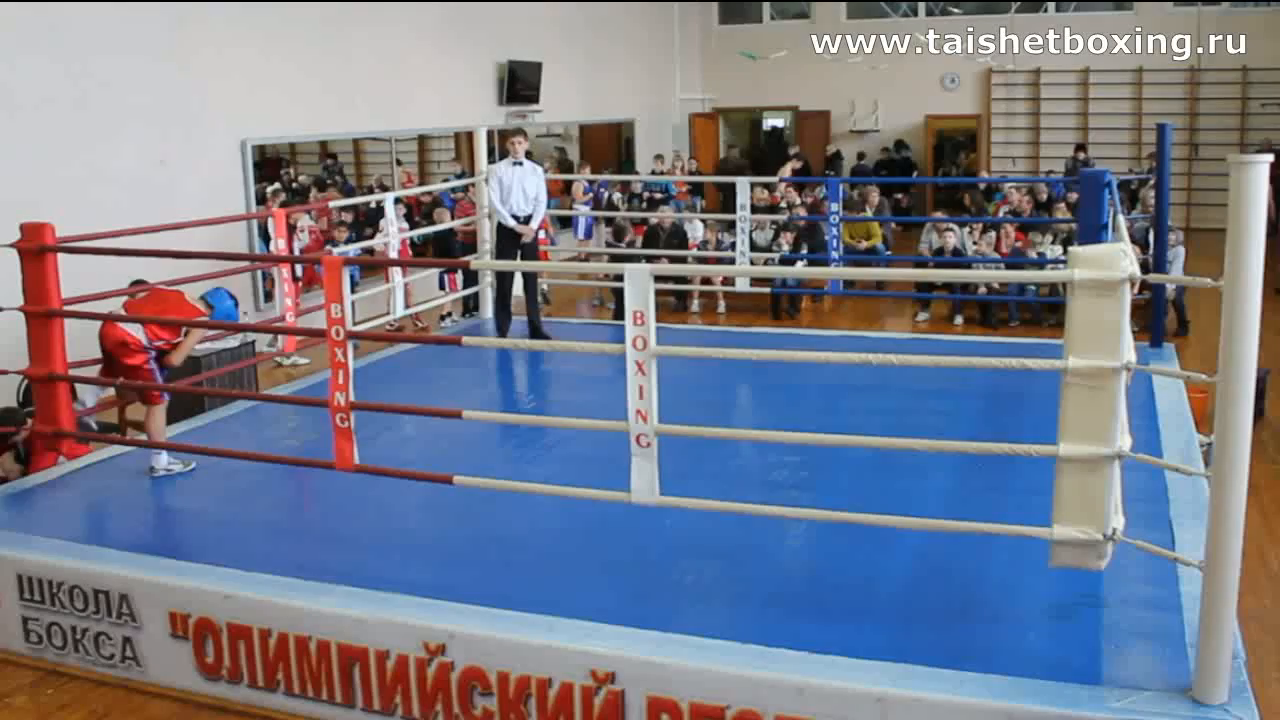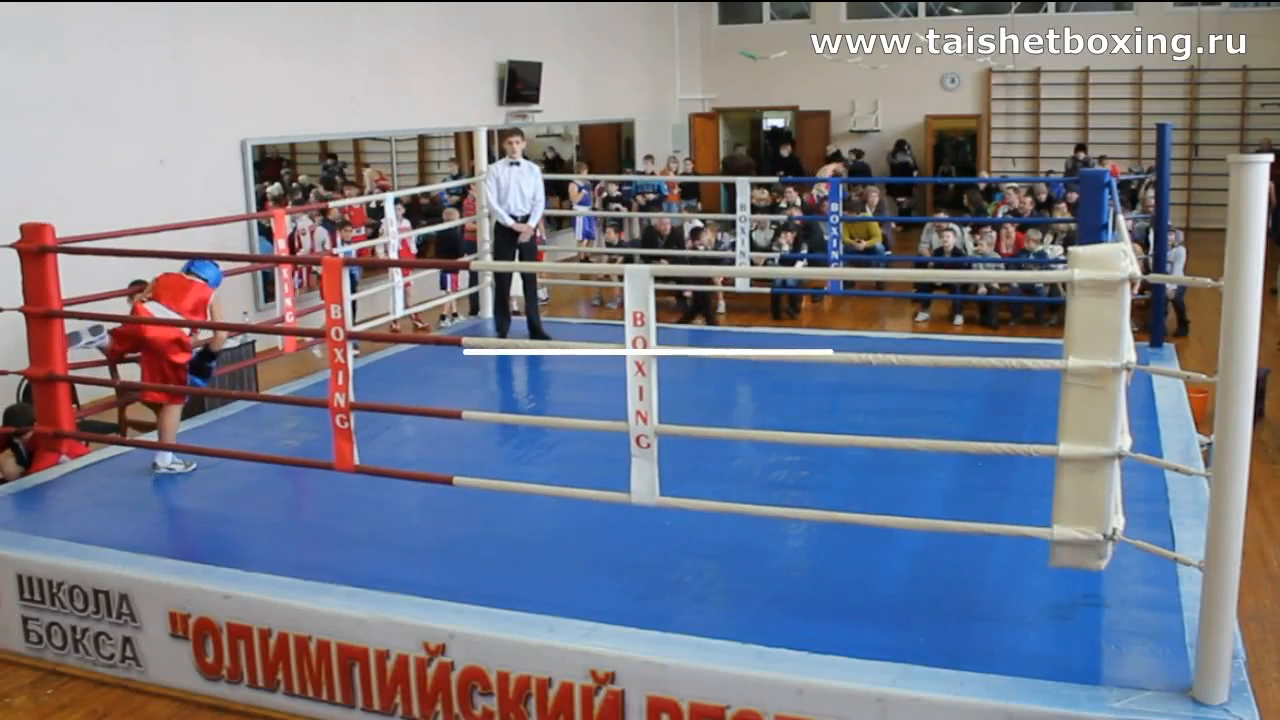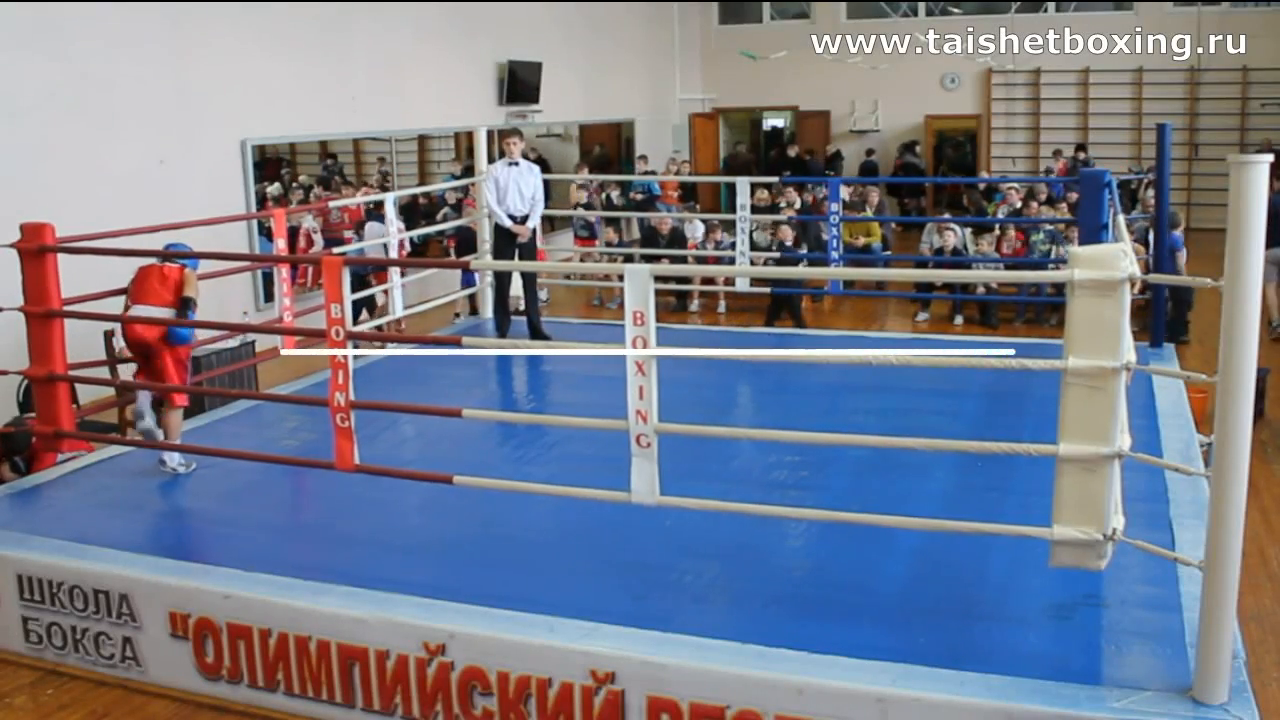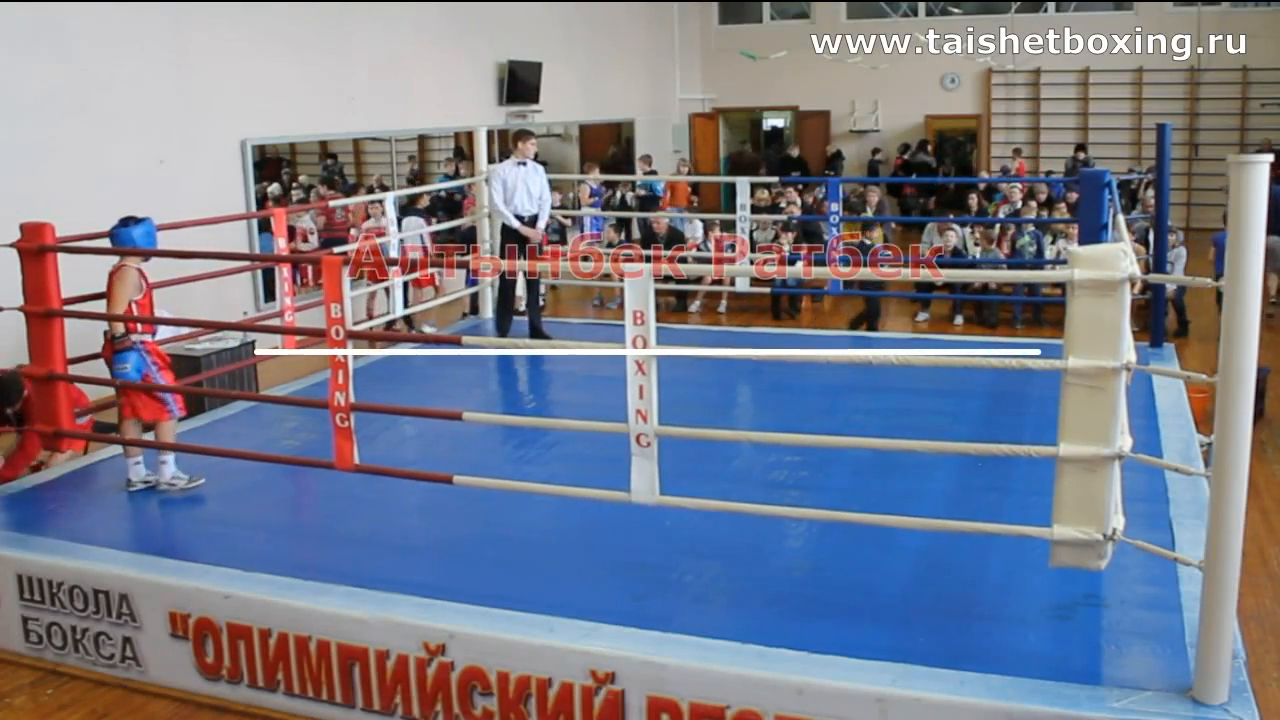
dt=0.7s
person 1, frame 1
left shoulder: (173, 293)
right shoulder: (201, 324)
left elbow: (137, 297)
right elbow: (174, 361)
right wrist: (157, 361)
left hip: (109, 325)
right hip: (129, 341)
left knee: (113, 369)
right knee: (156, 400)
right ankle: (160, 462)
person 1, frame 2
left shoulder: (164, 277)
right shoulder: (209, 293)
left elbow: (138, 300)
right elbow: (220, 336)
right wrist: (206, 360)
left hip: (144, 318)
right hip: (171, 336)
left knee: (115, 348)
right knee: (173, 399)
left ankle: (101, 339)
right ankle: (164, 459)
person 1, frame 3
left shoulder: (142, 272)
right shoulder: (185, 271)
left elbow: (129, 304)
right elbow: (190, 287)
left wrist: (130, 347)
right wrist: (186, 311)
left hip: (134, 324)
right hip: (165, 327)
left knee: (147, 372)
right knee: (174, 395)
left ankle: (143, 409)
right ankle: (171, 458)
person 1, frame 4
left shoulder: (121, 271)
right shoulder: (129, 272)
right elbow: (115, 313)
right wrist: (123, 347)
left hip: (128, 347)
right hip: (134, 349)
left knee: (132, 411)
right knee: (168, 406)
left ankle: (136, 474)
right ankle: (167, 473)
person 2, frame 1
left shoulder: (536, 170)
right shoulder: (498, 170)
left elbow: (542, 201)
right elbow: (495, 202)
left wrist: (532, 227)
right wrist: (515, 225)
left hip: (530, 225)
right hip: (507, 226)
left knee: (531, 278)
right knee: (504, 279)
left ankle: (535, 328)
right ankle: (502, 329)
person 2, frame 2
left shoulder: (533, 170)
right shoulder: (495, 170)
left elbow: (539, 201)
right elbow: (492, 203)
left wrist: (530, 225)
right wrist: (513, 224)
left hip: (528, 225)
right hip: (504, 226)
left knee: (530, 278)
right knee: (502, 279)
left ankle: (535, 328)
right ankle: (502, 330)
person 2, frame 3
left shoulder: (533, 169)
right shoulder: (494, 171)
left elbow: (539, 201)
right elbow: (491, 203)
left wrist: (528, 226)
right wrist: (511, 226)
left hip: (527, 225)
right hip: (504, 226)
left knee: (530, 277)
right knee: (502, 279)
left ankle: (535, 328)
right ankle: (502, 330)
person 2, frame 4
left shoulder: (538, 169)
right shoulder: (500, 170)
left elbow: (545, 200)
right elbow: (497, 204)
left wrist: (539, 228)
right wrist: (520, 227)
left hip: (534, 225)
right hip: (512, 226)
left knee: (534, 277)
right knee: (508, 278)
left ankle: (536, 328)
right ankle: (502, 330)
